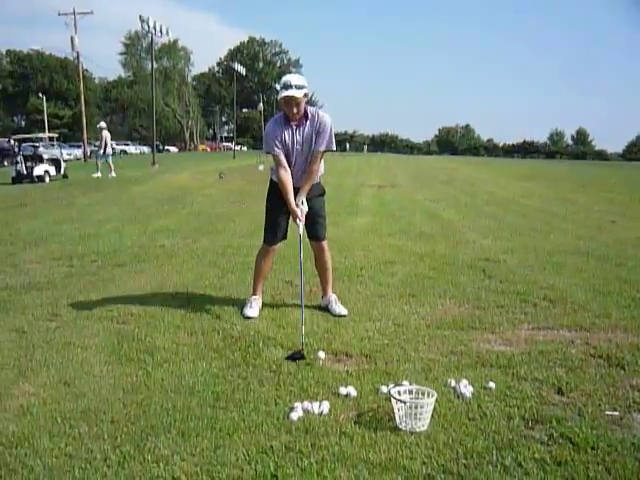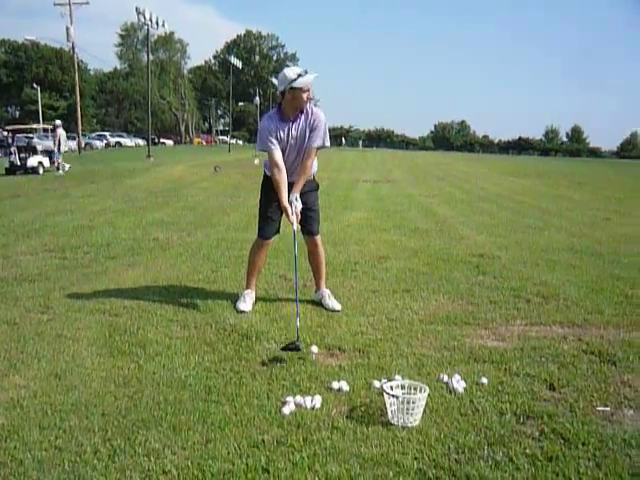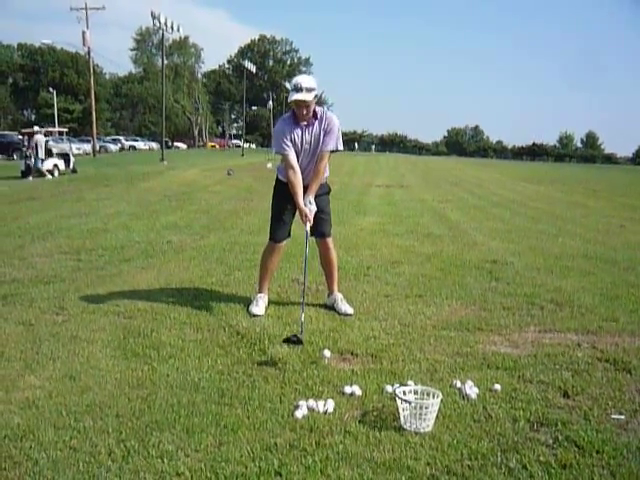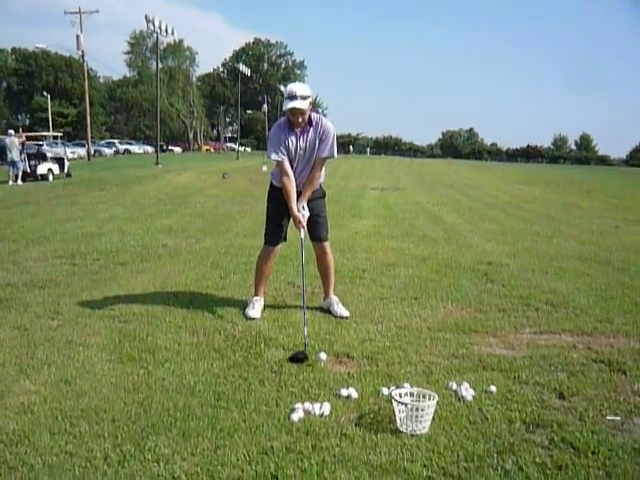
dt=1s
person 1, frame 1
left shoulder: (321, 121)
right shoulder: (274, 127)
left elbow: (315, 163)
right elbow: (282, 168)
left wrist: (302, 197)
right wrist: (291, 205)
left hip: (311, 188)
right hip: (280, 188)
left knee: (320, 243)
right knee: (270, 243)
left ankle: (328, 296)
right ankle: (255, 297)
person 1, frame 2
left shoulder: (316, 117)
right shoulder: (269, 123)
left elbow: (308, 159)
right elbow: (277, 166)
left wrist: (295, 194)
right wrist: (284, 204)
left hip: (306, 183)
right hip: (274, 183)
left knee: (314, 238)
right knee: (264, 238)
left ankle: (321, 291)
right ankle: (249, 291)
person 1, frame 3
left shoulder: (329, 121)
right shoulder: (283, 126)
left elbow: (322, 163)
right elbow: (291, 168)
left wrist: (309, 198)
right wrist: (300, 205)
left hip: (318, 187)
right hip: (286, 186)
left knee: (325, 240)
right knee: (276, 241)
left ankle: (334, 295)
right ankle: (261, 294)
person 1, frame 4
left shoulder: (325, 128)
right shoulder: (278, 131)
left elbow: (317, 169)
right elbow: (285, 174)
left wrist: (303, 202)
right wrist: (293, 211)
left hip: (312, 191)
right hip: (281, 191)
left knee: (323, 244)
right knee: (271, 245)
left ankle: (330, 298)
right ankle: (258, 298)
